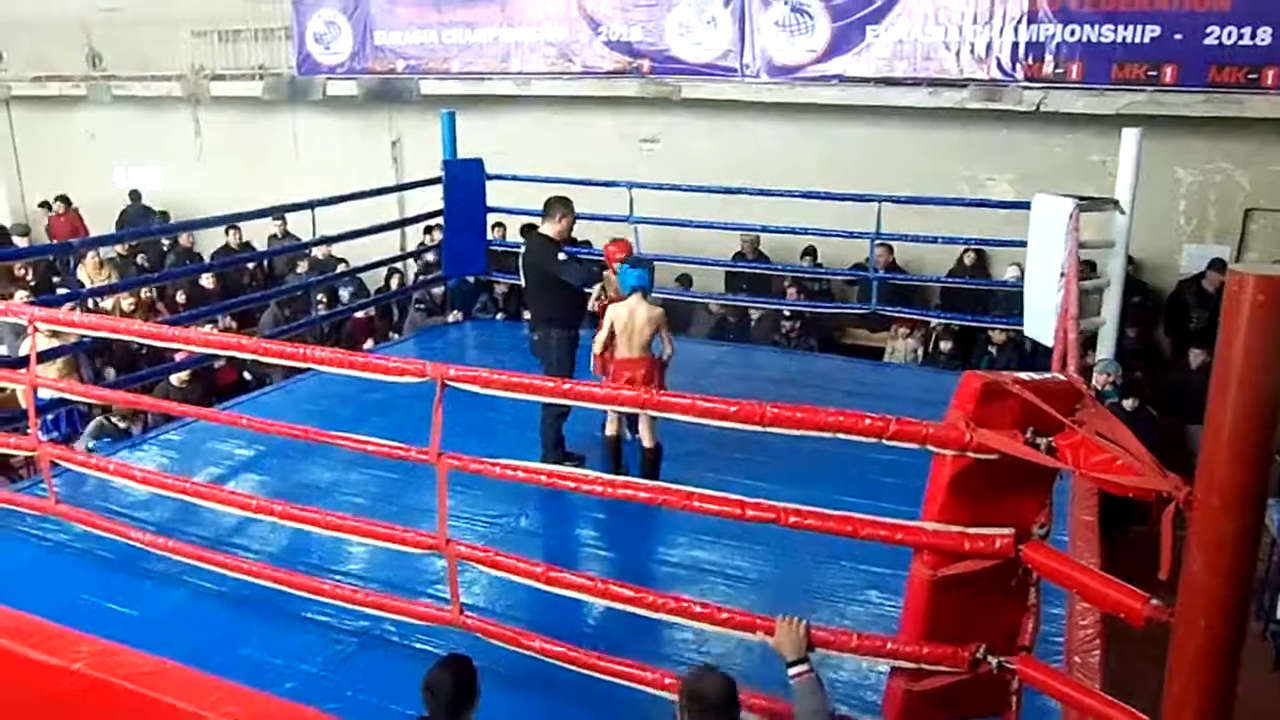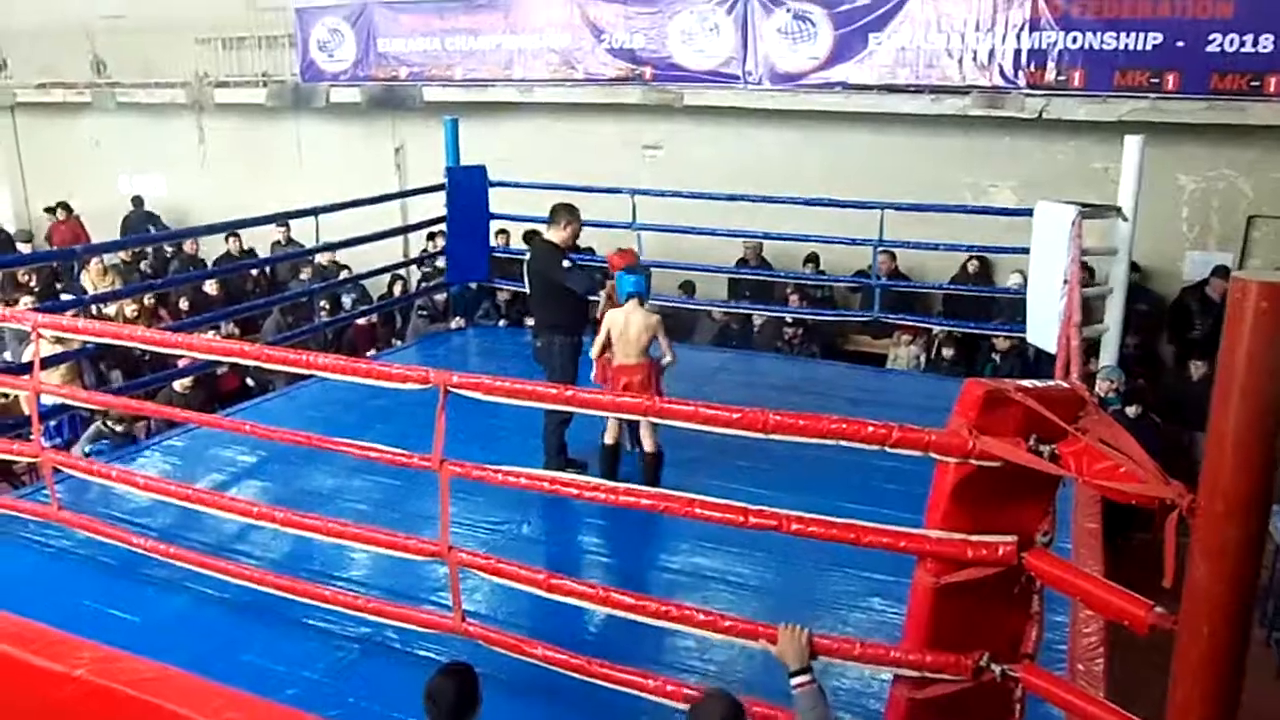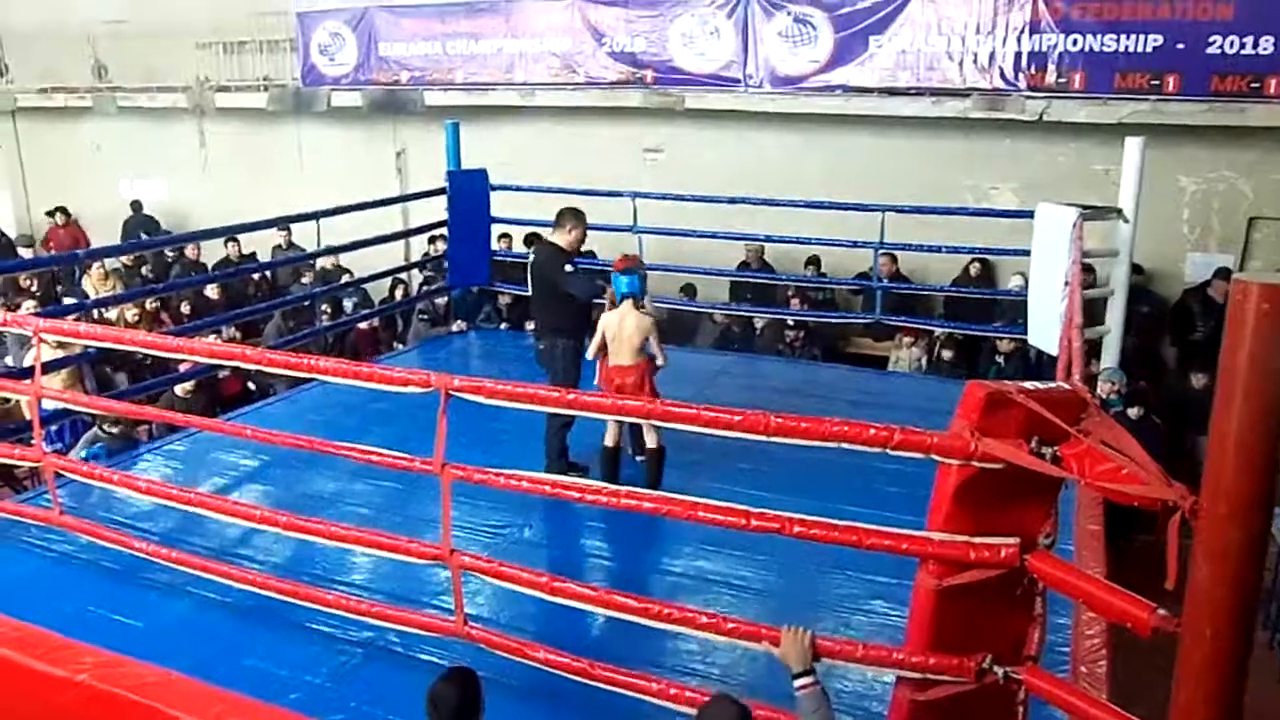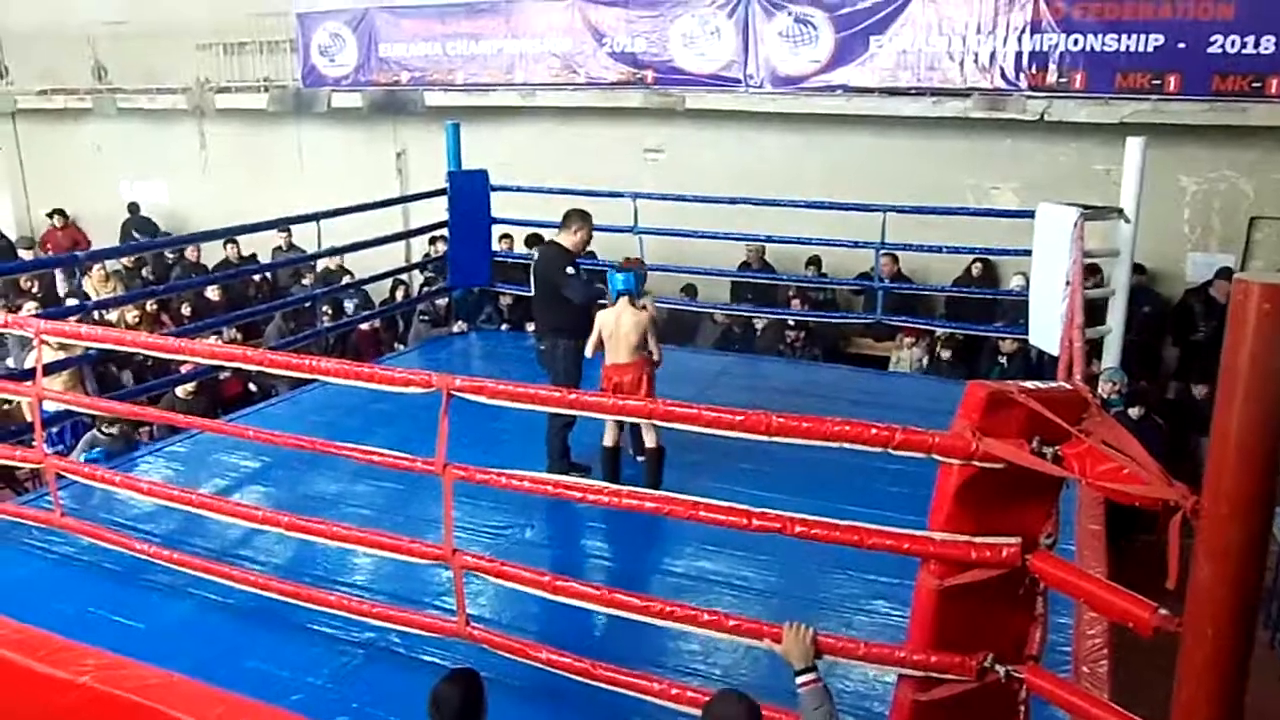
dt=0.1s
person 1, frame 1
left shoulder: (542, 243)
right shoulder: (543, 249)
left elbow: (571, 271)
right elbow: (579, 276)
left wrist: (590, 271)
right wrist: (599, 274)
left hip: (557, 329)
right hip: (553, 333)
left ankle: (556, 451)
right ankle: (551, 457)
person 1, frame 2
left shoulder: (547, 249)
right shoulder: (548, 256)
left elbow: (574, 279)
right elbow: (583, 284)
left wrist: (592, 279)
left hip: (561, 336)
right hip: (556, 339)
left ankle: (558, 458)
right ankle: (554, 464)
person 1, frame 3
left shoulder: (552, 253)
right shoulder: (552, 259)
left elbow: (575, 288)
right elbow: (584, 289)
left wrist: (595, 286)
right wrist: (604, 288)
left hip: (563, 339)
right hip: (558, 342)
left ankle: (560, 461)
right ankle: (555, 467)
person 1, frame 4
left shoulder: (556, 253)
right shoulder: (555, 259)
left elbow: (576, 290)
right elbow: (582, 293)
left wrist: (595, 290)
right wrist: (604, 291)
left hip: (564, 340)
right hip: (559, 343)
left ankle: (562, 461)
right ankle: (557, 467)
person 2, frame 1
left shoulder: (614, 309)
right shoulder: (657, 313)
left elbow: (597, 349)
right elbow: (669, 350)
left wrist: (610, 345)
right wrist: (659, 364)
left hip: (620, 372)
right hip: (646, 372)
left knee: (612, 423)
right knee: (646, 430)
left ankle: (613, 475)
person 2, frame 2
left shoulder: (611, 316)
right shoulder: (654, 320)
left elbow: (595, 354)
right elbow: (669, 357)
right wrist: (656, 368)
left hip: (618, 378)
right hip: (644, 378)
left knee: (612, 431)
right knee: (648, 435)
left ankle: (607, 482)
right ankle: (650, 490)
person 2, frame 3
left shoulder: (606, 318)
right shoulder: (647, 321)
left elbow: (591, 355)
right elbow: (661, 360)
left hip: (613, 380)
right hip: (640, 380)
left knee: (612, 433)
right knee: (651, 435)
right ankle: (651, 491)
person 2, frame 4
left shoulder: (602, 316)
right shoulder: (644, 317)
left elbow: (589, 352)
right elbow: (656, 356)
left hip: (612, 378)
right hip: (637, 377)
left knee: (611, 432)
right knee: (649, 434)
right ankle: (652, 490)
